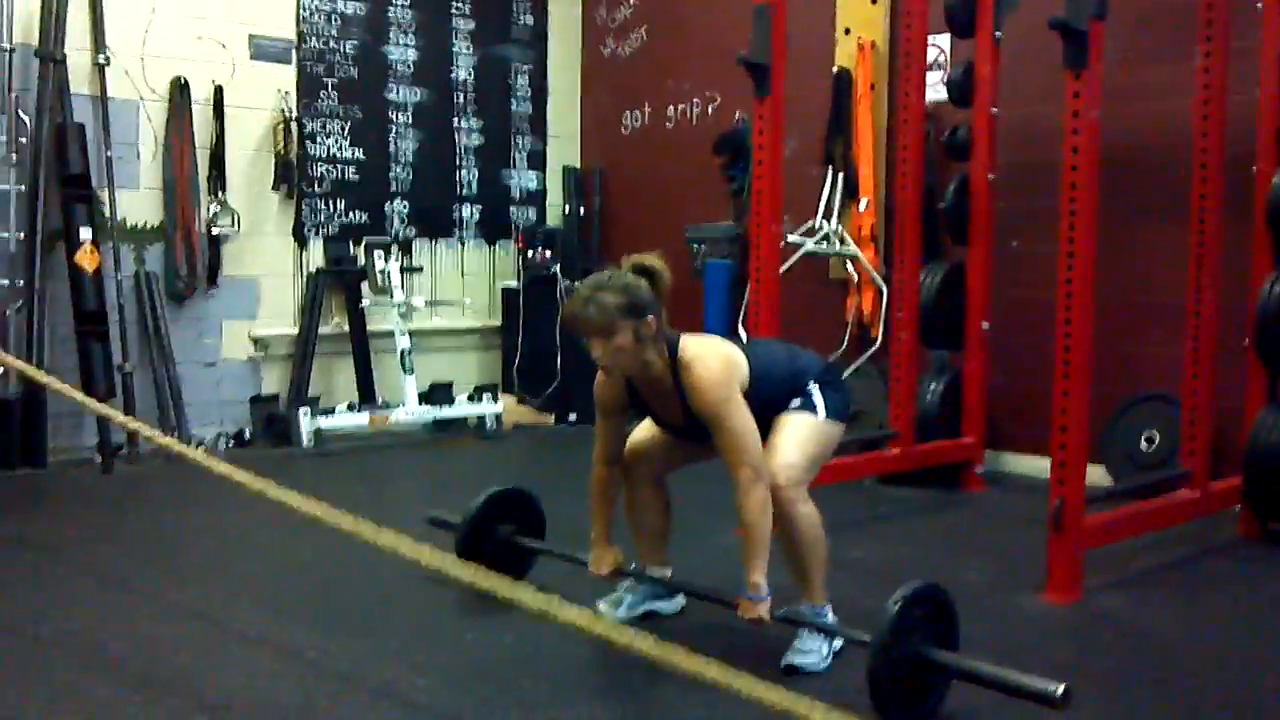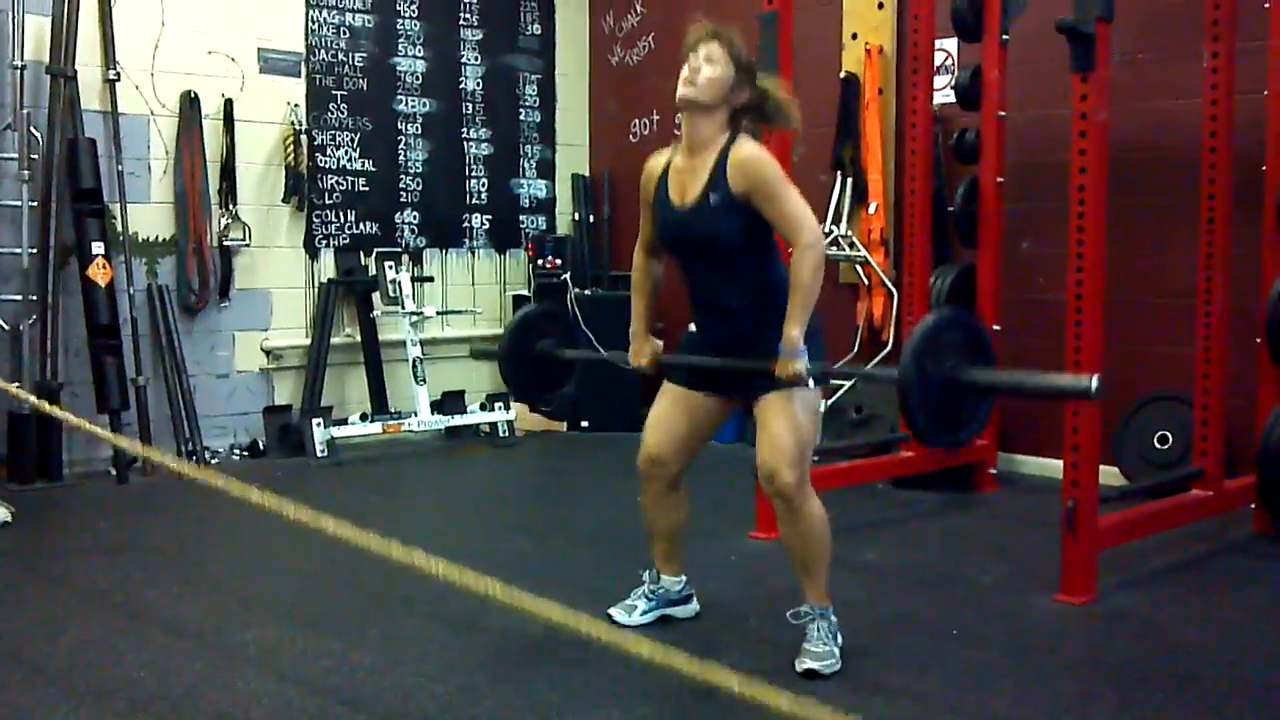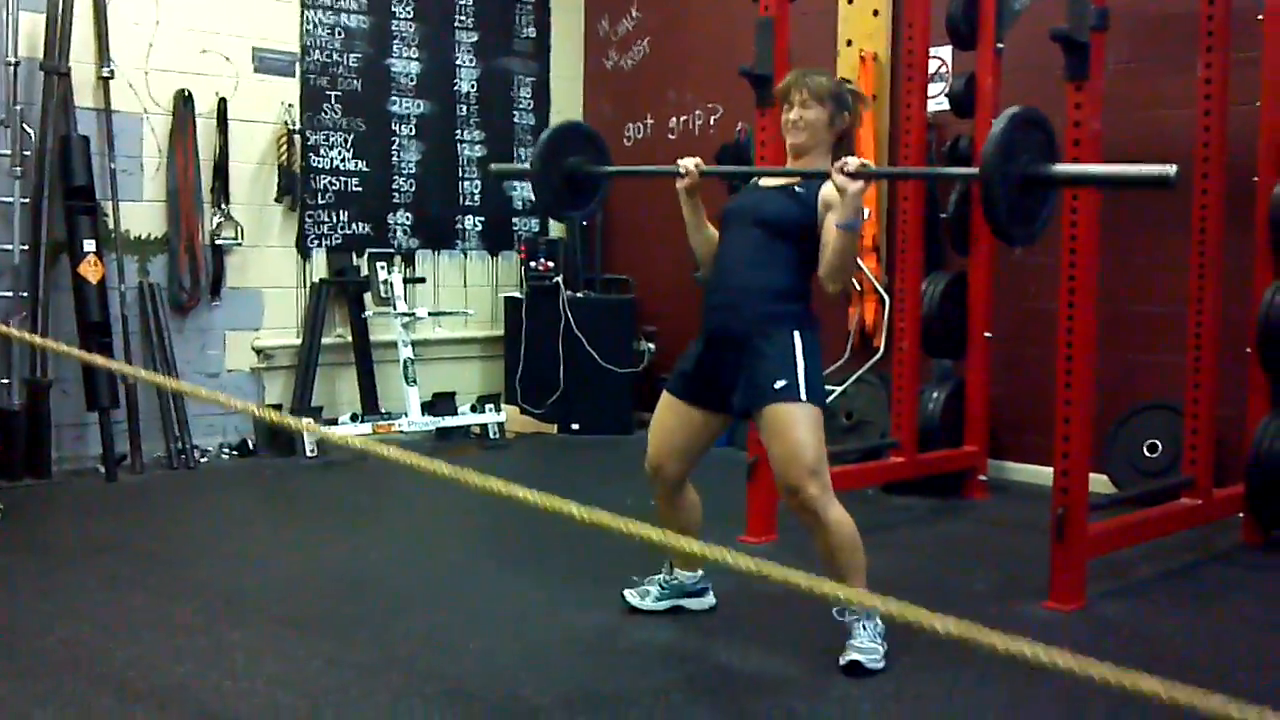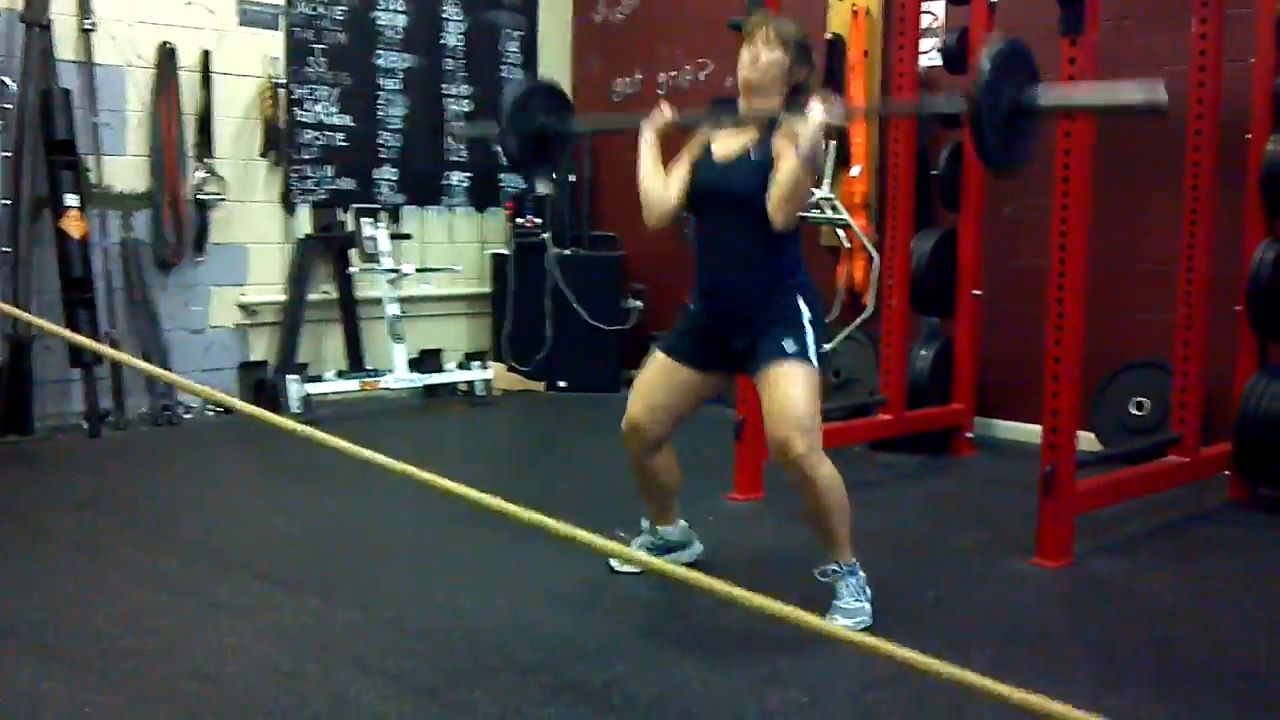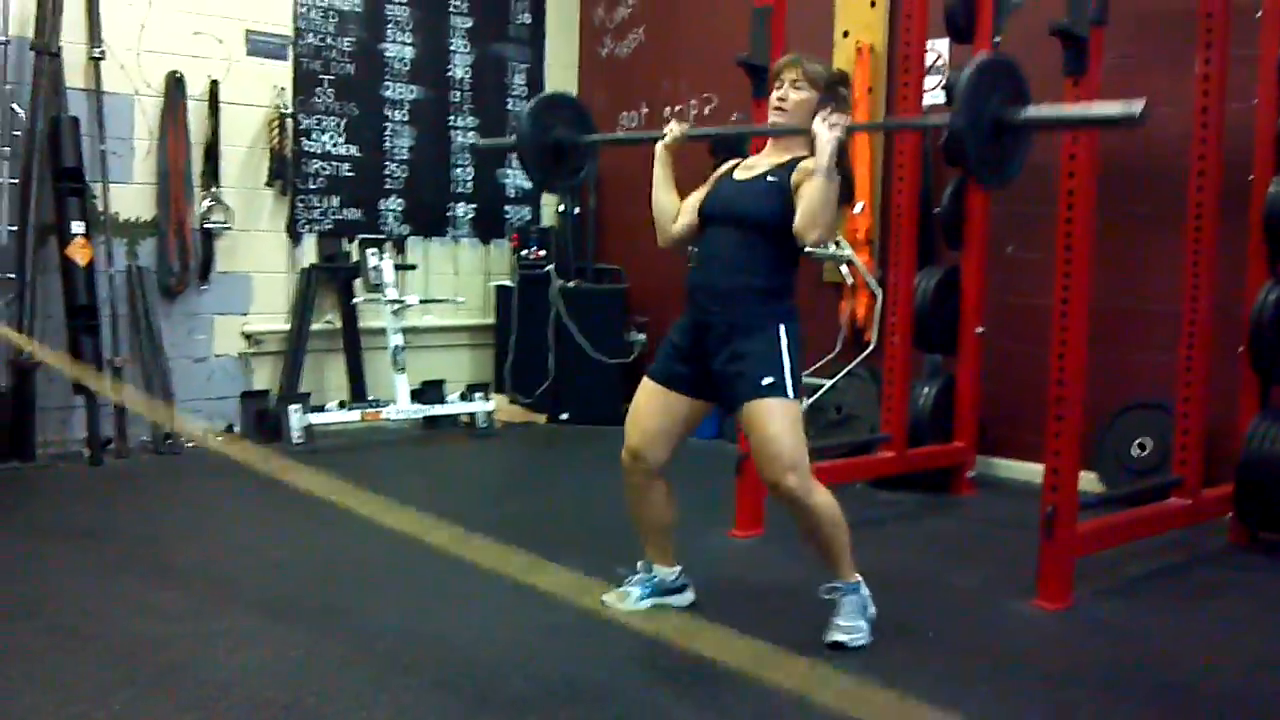
dt=1s
person 1, frame 1
left shoulder: (704, 373)
right shoulder: (612, 380)
left elbow: (751, 480)
right elbow: (606, 462)
left wrist: (756, 586)
right wrist: (600, 542)
left hip: (808, 390)
right hip: (747, 397)
left knee: (782, 482)
right knee: (637, 458)
left ankle: (818, 616)
right ankle: (655, 581)
person 1, frame 2
left shoulder: (747, 160)
right shoulder: (658, 168)
left elbow: (809, 243)
right elbow: (648, 251)
left wrist: (793, 343)
right wrist: (640, 332)
left hip: (775, 341)
right hip: (709, 341)
left knee: (784, 478)
right knee: (656, 465)
left ankle: (820, 617)
right ankle: (669, 585)
person 1, frame 3
left shoulder: (832, 190)
right shoulder: (758, 183)
left elbow: (834, 280)
right elbow: (715, 260)
left wrist: (850, 205)
right wrist: (689, 196)
left hip: (778, 342)
right hip: (712, 341)
left knee: (806, 489)
right knee: (662, 468)
left ankle: (862, 617)
right ankle: (687, 578)
person 1, frame 4
left shoulder: (790, 136)
right shoulder: (704, 140)
left elbow: (781, 215)
right elbow: (658, 212)
left wrist: (812, 138)
right wrist: (651, 137)
left hip: (780, 314)
right hip: (709, 314)
left knee: (796, 446)
right knee: (639, 426)
left ankle: (846, 572)
right ankle: (668, 532)
person 1, frame 5
left shoulder: (812, 173)
right shoulder: (731, 168)
left elbow: (813, 233)
right elbow: (672, 232)
left wrist: (826, 153)
right wrist: (663, 154)
left hip: (759, 334)
right hip: (695, 331)
left knee: (788, 479)
right knee: (639, 456)
left ankle: (850, 590)
right ankle: (663, 575)
